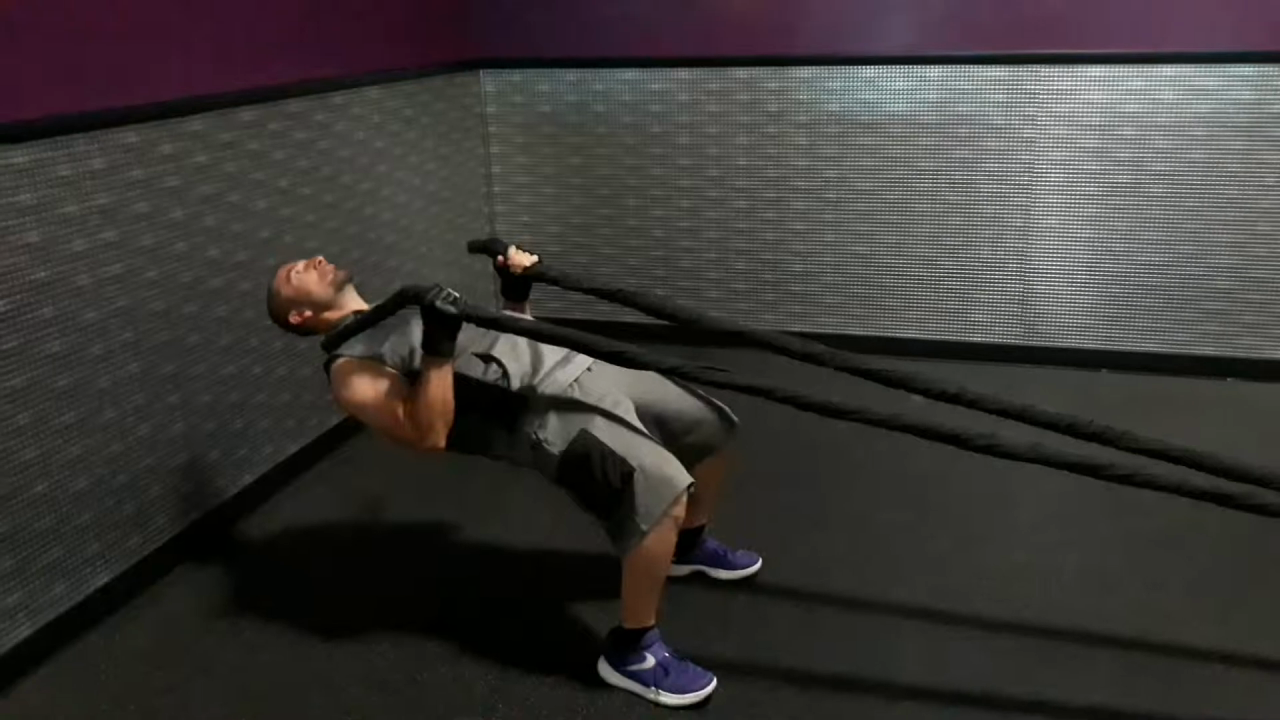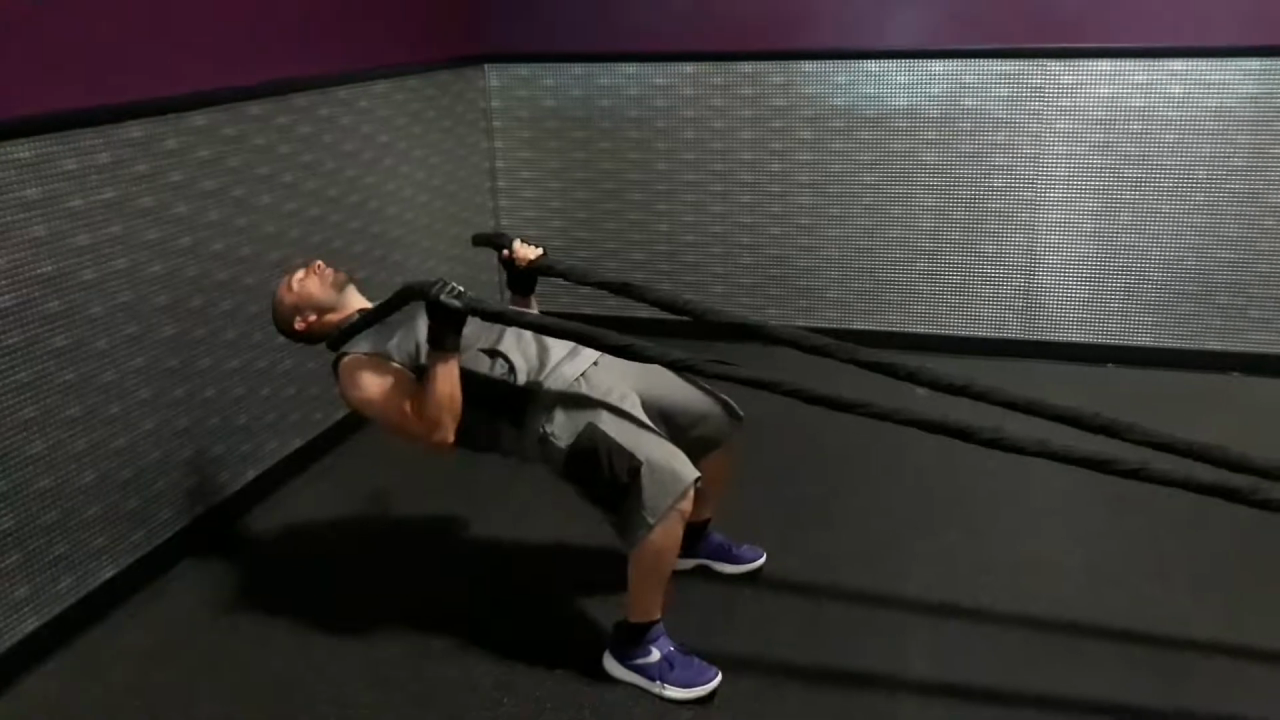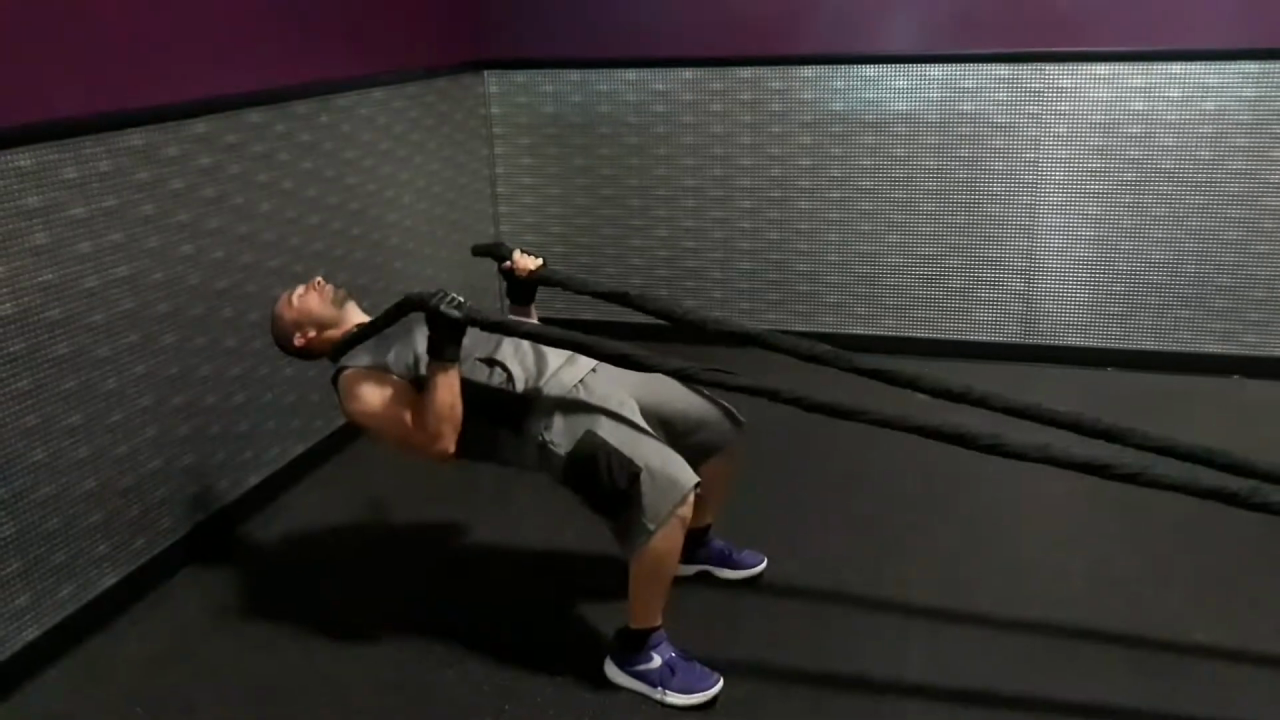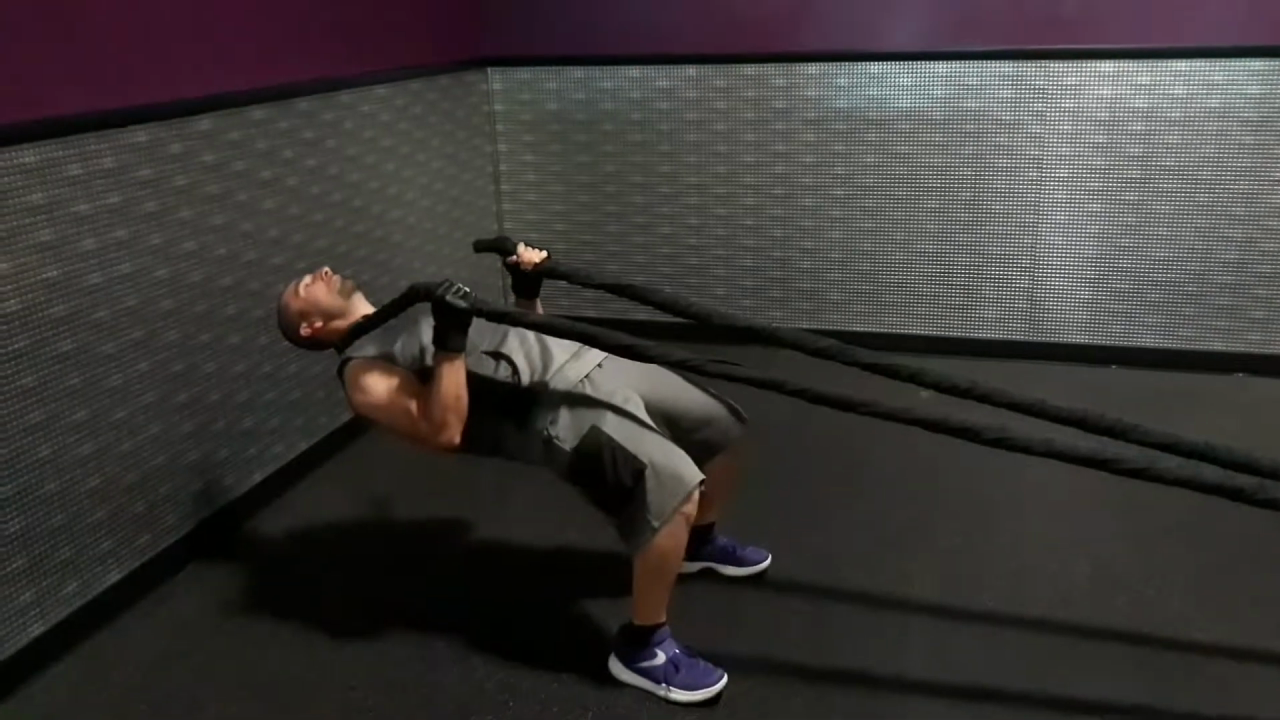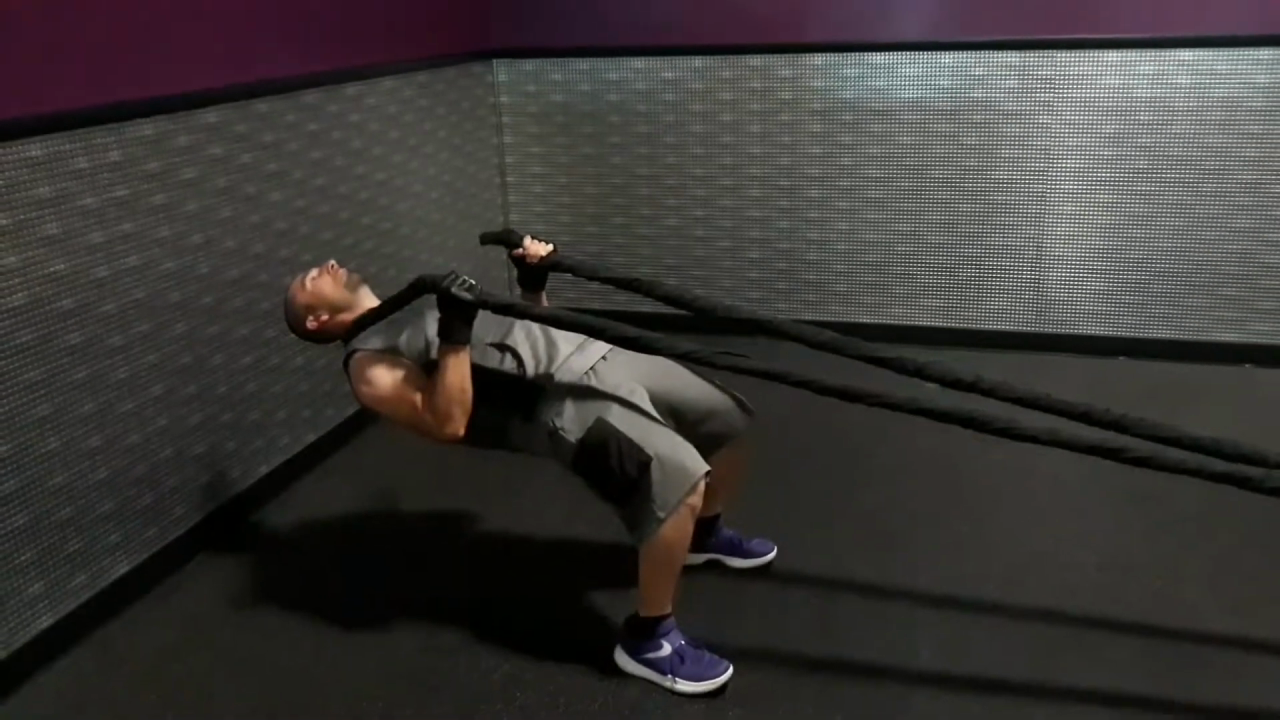
dt=0.5s
person 1, frame 1
left shoulder: (404, 316)
right shoulder: (351, 366)
right elbow: (429, 434)
left wrist: (516, 290)
right wrist: (438, 345)
right hip: (547, 409)
left knee: (712, 428)
right knee: (663, 491)
left ankle: (689, 544)
right ankle: (631, 650)
person 1, frame 2
left shoulder: (409, 312)
right shoulder: (358, 364)
right elbow: (439, 430)
left wrist: (522, 285)
right wrist: (445, 339)
right hip: (555, 403)
left knee: (719, 423)
right knee: (670, 484)
left ankle: (695, 539)
right ankle: (636, 645)
person 1, frame 3
left shoulder: (408, 328)
right shoulder: (359, 378)
right elbow: (439, 441)
left wrist: (522, 297)
right wrist: (444, 351)
right hip: (554, 412)
left knee: (719, 430)
right knee: (670, 490)
left ankle: (695, 545)
right ankle: (637, 651)
person 1, frame 4
left shoulder: (411, 319)
right shoulder: (363, 369)
right elbow: (444, 432)
left wrist: (527, 289)
right wrist: (450, 340)
right hip: (559, 405)
left knee: (724, 430)
right knee: (675, 487)
left ankle: (700, 543)
right ankle: (641, 649)
person 1, frame 5
left shoulder: (415, 311)
right shoulder: (369, 362)
right elbow: (448, 423)
left wrist: (533, 281)
right wrist: (455, 333)
right hip: (564, 399)
left knee: (728, 421)
right knee: (680, 479)
left ankle: (704, 534)
right ankle: (647, 638)
